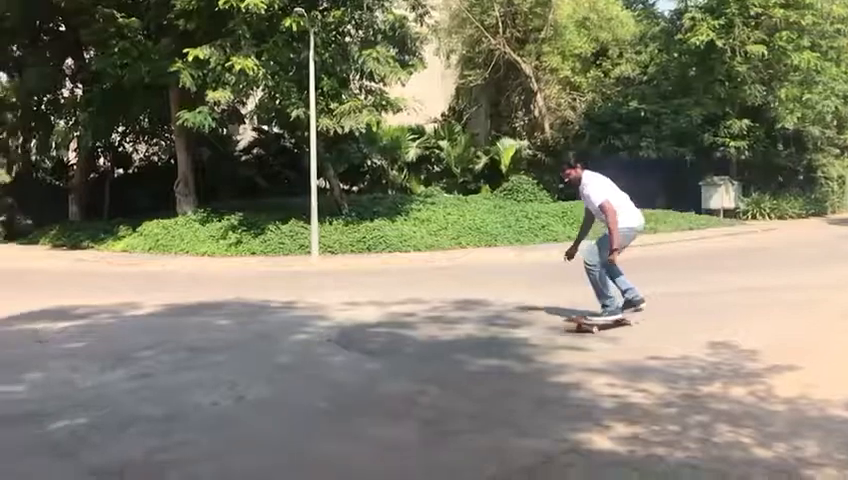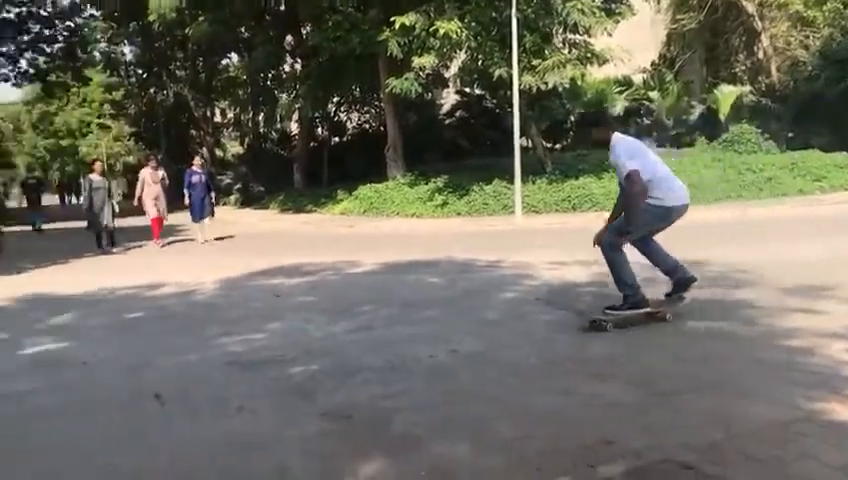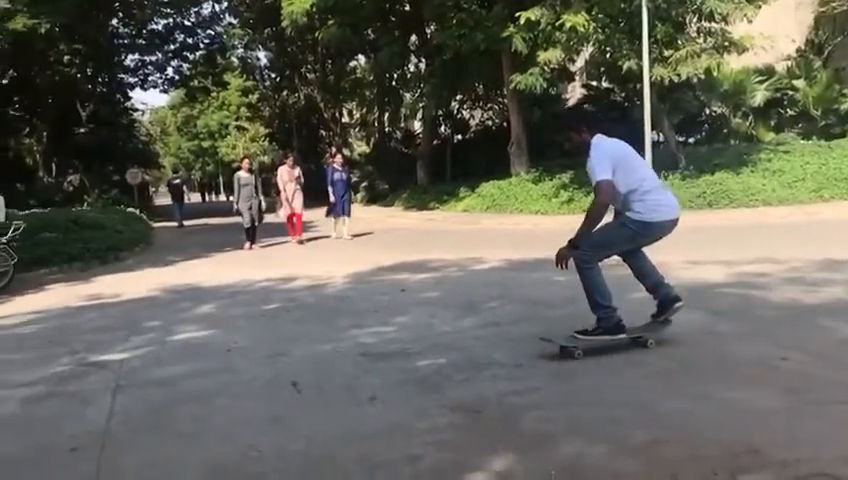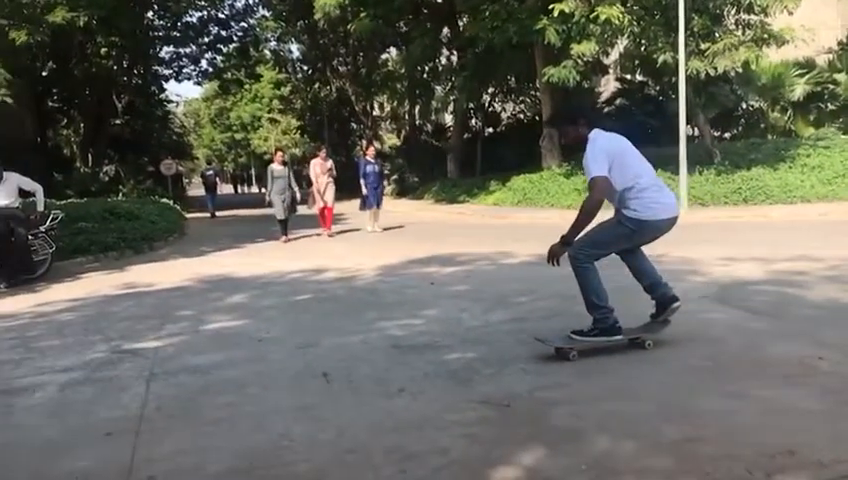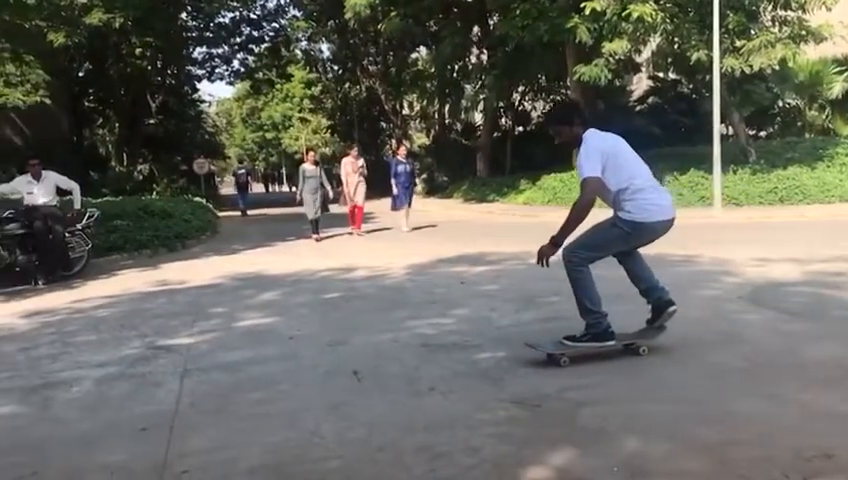
dt=0.7s
person 1, frame 1
left shoulder: (591, 185)
right shoulder: (585, 186)
left elbow: (611, 213)
right elbow: (589, 218)
left wrist: (614, 249)
right wrist: (575, 246)
left hip: (627, 224)
right hip: (631, 223)
left knee: (591, 261)
right knee: (603, 260)
left ankle: (610, 308)
right ankle: (633, 298)
person 1, frame 2
left shoulder: (619, 150)
right shoulder: (625, 144)
left elbow: (637, 188)
right elbow: (626, 192)
left wrist: (624, 231)
right wrist: (608, 226)
left hip: (665, 202)
right hip: (678, 199)
left knee: (609, 241)
right knee: (639, 236)
left ankle: (634, 299)
right ankle: (681, 277)
person 1, frame 3
left shoulder: (597, 154)
right shoulder: (611, 145)
left elbow: (602, 201)
left wrist: (573, 245)
right wrist: (613, 237)
left hip: (648, 216)
right hip: (669, 212)
left knee: (584, 255)
right knee: (625, 245)
left ankle: (609, 323)
right ankle: (666, 297)
person 1, frame 4
left shoulder: (595, 148)
right shoulder: (609, 139)
left elbow: (596, 197)
left wrist: (565, 241)
right wrist: (615, 229)
left hip: (646, 215)
right hip: (668, 209)
left knee: (580, 254)
right knee: (623, 242)
left ankle: (605, 324)
right ankle: (664, 296)
person 1, frame 5
left shoulder: (589, 148)
right shoulder: (607, 139)
left elbow: (587, 198)
left wrist: (555, 242)
right wrist: (615, 229)
left hip: (641, 216)
right hip: (664, 212)
left knee: (574, 256)
right knee: (621, 247)
left ankle: (598, 329)
right ankle: (660, 301)
